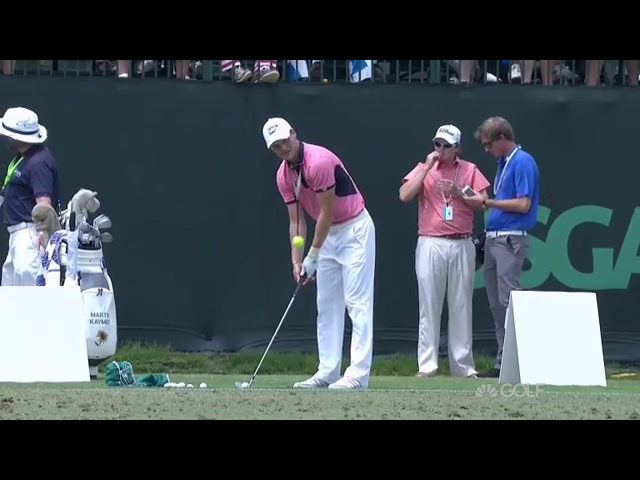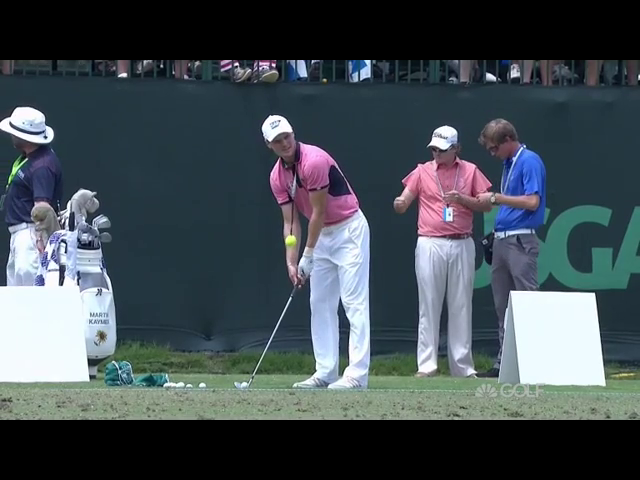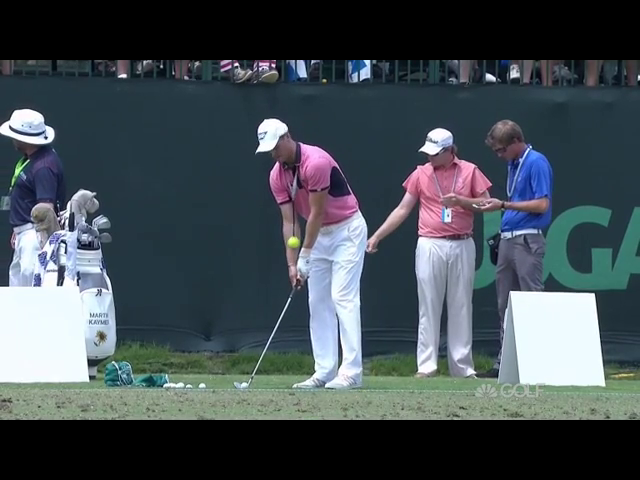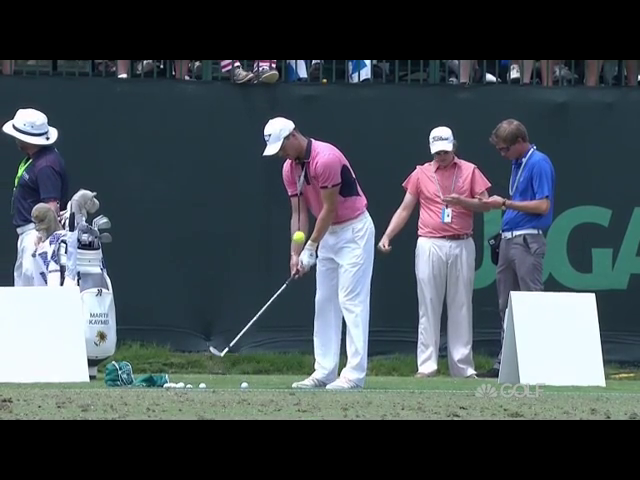
dt=0.5s
person 1, frame 1
left shoulder: (319, 161)
right shoulder: (283, 176)
left elbow: (327, 212)
right elbow: (296, 220)
left wrist: (313, 255)
right wrist: (297, 261)
left hip: (355, 229)
right hip: (328, 234)
left knee: (357, 302)
right knee: (327, 304)
left ankle: (358, 374)
right ankle: (328, 371)
person 1, frame 2
left shoulder: (314, 160)
right shoulder: (276, 176)
left elbow: (319, 212)
right elbow: (290, 221)
left wrist: (307, 255)
right wrist: (291, 263)
left hip: (349, 230)
right hip: (323, 234)
left knee: (354, 302)
right knee: (320, 304)
left ankle: (357, 374)
right ankle: (326, 371)
person 1, frame 3
left shoulder: (316, 162)
right shoulder: (276, 176)
left elbow: (317, 213)
right elbow: (289, 221)
left wrist: (304, 256)
right wrist: (292, 263)
left hip: (348, 230)
right hip: (320, 235)
left knee: (344, 298)
right knee: (318, 304)
left ankle: (351, 371)
right ankle: (325, 371)
person 1, frame 4
left shoulder: (327, 158)
right shoulder: (289, 168)
left elbow: (329, 209)
right elbow: (299, 213)
left wrist: (310, 248)
right wrist: (295, 253)
left hip: (354, 230)
right hip: (329, 233)
left knee: (352, 302)
right knee: (324, 304)
left ankle: (354, 374)
right ankle: (325, 371)
person 2, frame 1
left shoulder: (523, 161)
right shoulder: (503, 163)
left elbow: (523, 204)
left wrist: (486, 202)
left hip: (511, 240)
right hip: (494, 239)
left knee: (509, 301)
right knee: (497, 305)
right ankle: (503, 362)
person 2, frame 2
left shoulder: (530, 161)
right shoulder: (508, 163)
left elbow: (532, 202)
left wrist: (495, 197)
left hip: (520, 240)
right hip: (501, 239)
right knee: (502, 306)
right ankle: (504, 361)
person 2, frame 3
left shoulder: (537, 162)
right shoulder: (513, 164)
left elbow: (542, 205)
left wrist: (503, 205)
right wrist: (500, 205)
left hip: (527, 240)
right hip: (507, 239)
right knee: (505, 305)
right ankle: (504, 361)
person 2, frame 4
left shoulder: (539, 163)
right shoulder: (517, 163)
left elbow: (543, 206)
left wrist: (505, 203)
right wrist: (500, 203)
left hip: (527, 241)
right hip: (508, 239)
right knee: (506, 305)
right ankle: (504, 361)
person 3, frame 1
left shoulder: (470, 170)
right shoulder: (423, 169)
left elbow: (483, 203)
right elbow: (404, 196)
left wrist: (458, 192)
right wrist: (427, 167)
left hip: (462, 246)
right hip: (430, 245)
left knee: (461, 306)
right knee: (429, 305)
left ankle: (463, 365)
right ankle: (427, 364)
person 3, frame 2
left shoulder: (471, 170)
right shoulder: (422, 171)
left elbow: (486, 205)
right elbow: (401, 206)
left wrist: (462, 199)
right wrist: (399, 203)
left hip: (462, 245)
right hip: (430, 245)
left knee: (461, 306)
right knee: (429, 305)
left ankle: (462, 364)
right ankle: (426, 364)
person 3, frame 3
left shoulder: (470, 170)
right shoulder: (420, 173)
left elbow: (486, 203)
right elbow: (403, 209)
left wrist: (461, 200)
right wrist: (377, 235)
left hip: (462, 246)
right hip: (430, 246)
left knee: (461, 306)
right knee: (428, 306)
left ankle: (462, 365)
right ankle: (426, 364)
person 3, frame 4
left shoulder: (469, 170)
right shoulder: (421, 173)
left elbow: (485, 205)
right elbow: (404, 209)
left wrist: (462, 201)
right wrist: (386, 236)
left hip: (462, 246)
right hip: (430, 246)
left knee: (461, 306)
right knee: (428, 306)
left ankle: (462, 365)
right ankle: (426, 365)
person 4, frame 1
left shoulder: (38, 162)
right shoulder: (23, 157)
left elbow: (44, 201)
left hip: (31, 233)
right hip: (19, 233)
left knee: (30, 280)
person 4, frame 2
left shoulder: (42, 165)
right shoulder: (28, 156)
left elbow: (42, 205)
left wrist: (41, 237)
left hip: (31, 233)
right hip: (20, 232)
left knee: (30, 282)
person 4, frame 3
left shoulder: (44, 165)
right shoulder: (30, 158)
left elbow: (46, 207)
right wrist: (17, 230)
left hip: (36, 234)
right hip: (25, 233)
left knee: (33, 284)
right knee: (17, 281)
person 4, frame 4
left shoulder: (46, 165)
right shoulder: (33, 158)
left elbow: (52, 206)
left hip: (37, 234)
right hip: (27, 233)
left knee: (34, 283)
right knee: (22, 281)
